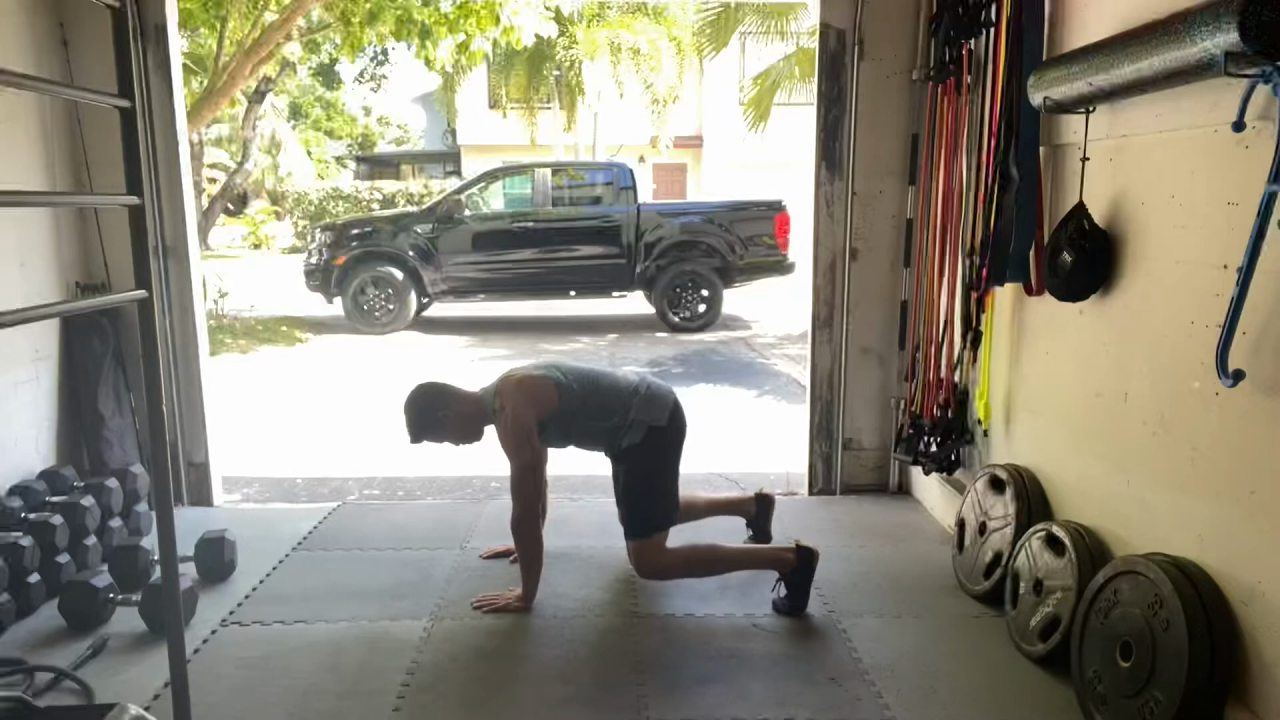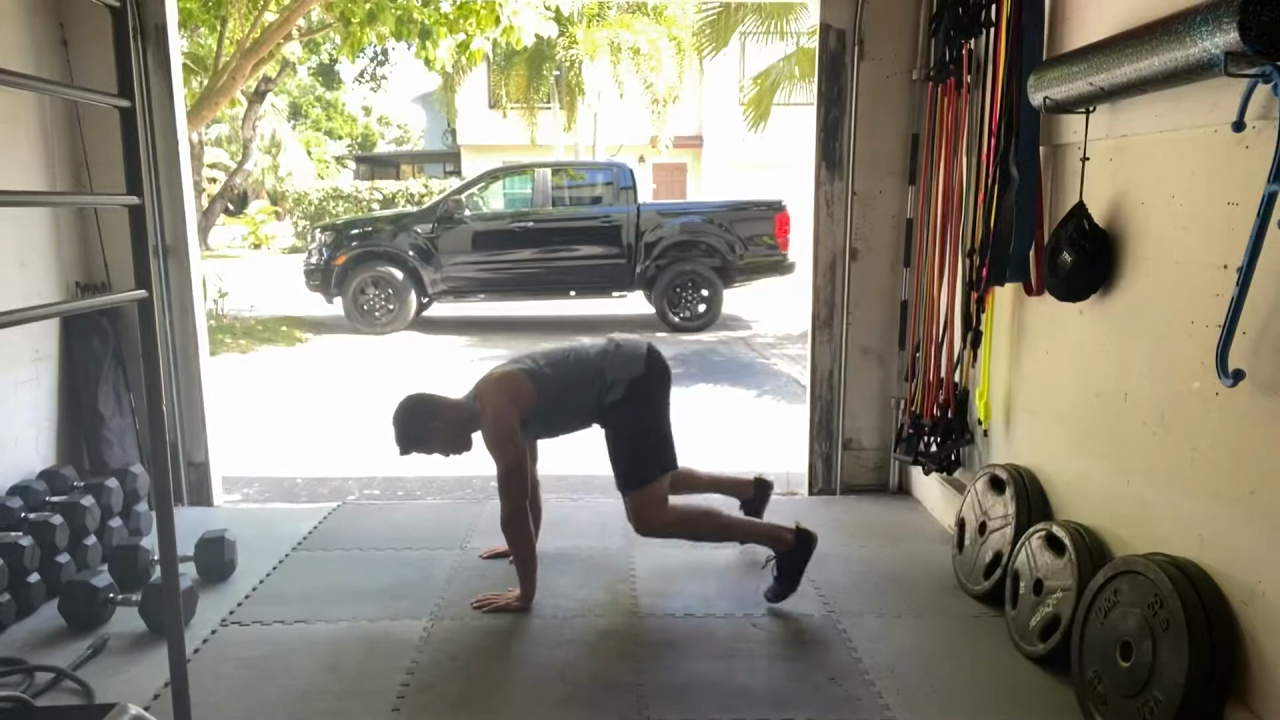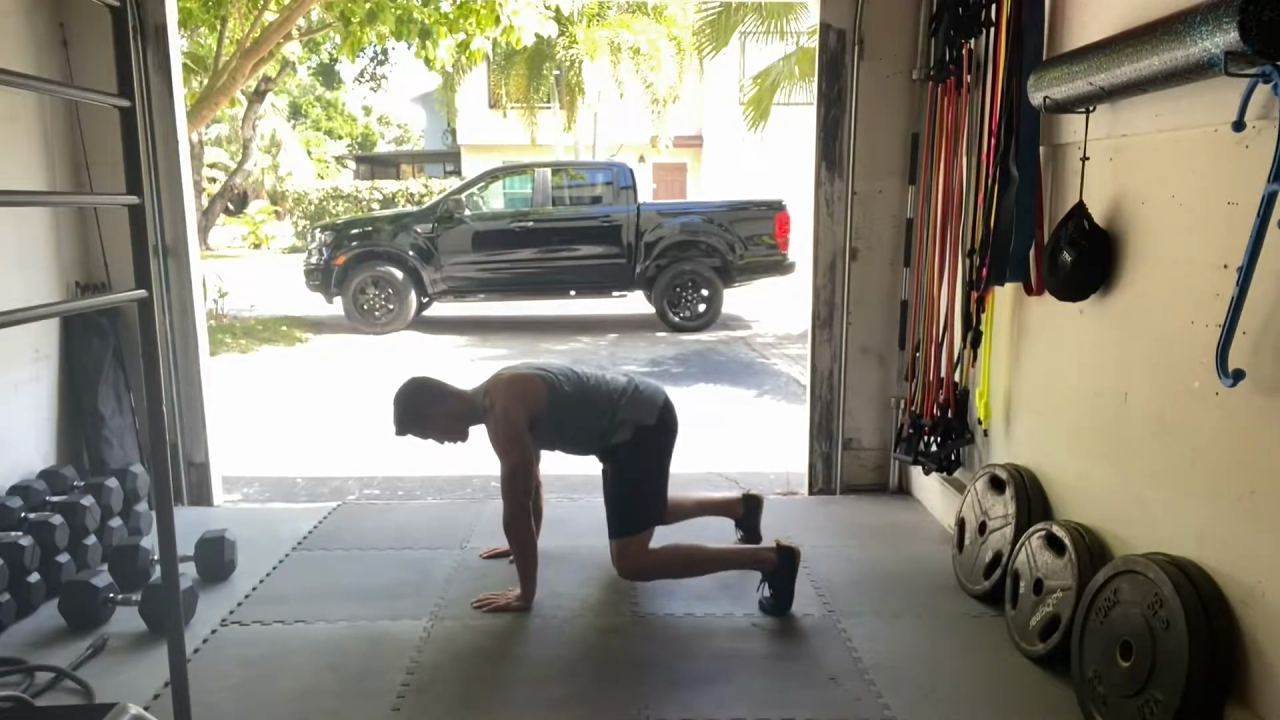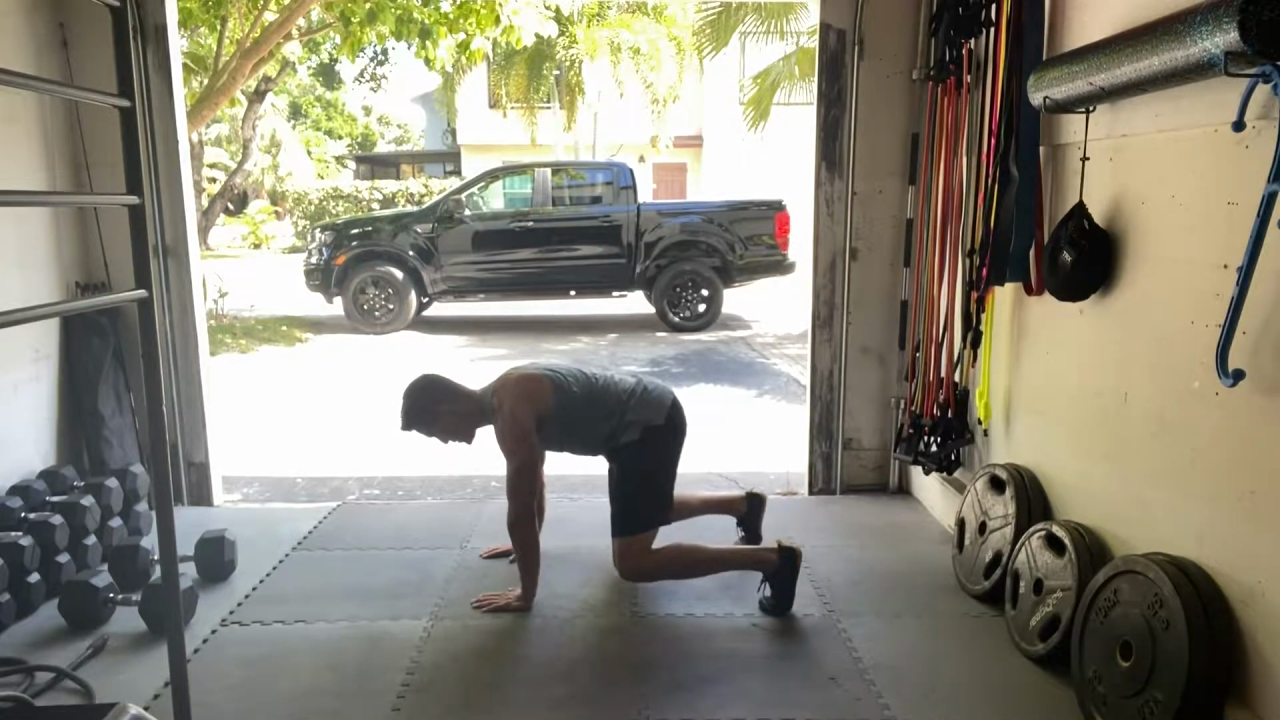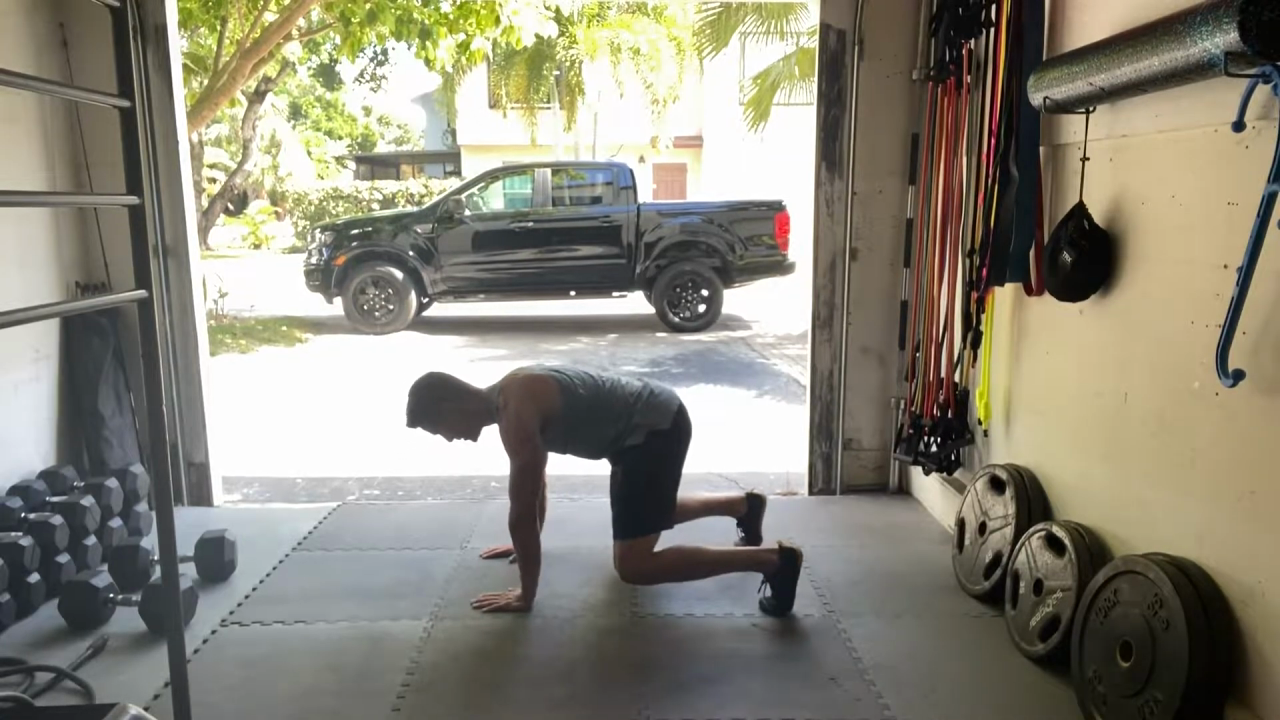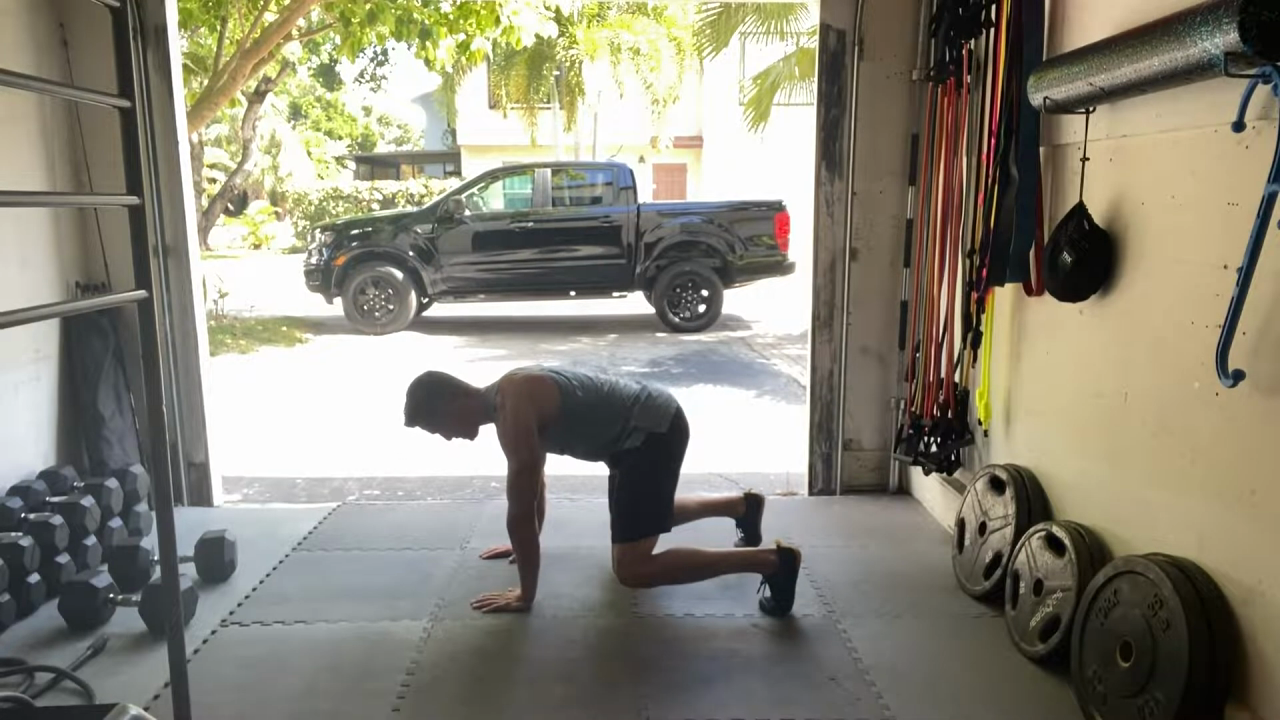
dt=0.3s
person 1, frame 1
left shoulder: (511, 414)
right shoulder: (506, 395)
left elbow: (525, 511)
right elbow: (536, 479)
left wrist: (526, 594)
right wrist: (527, 545)
left hip: (649, 424)
right hip: (646, 410)
left knee: (649, 562)
right knee: (640, 517)
left ankle: (790, 559)
right ankle: (751, 505)
person 1, frame 2
left shoulder: (494, 415)
right shoulder: (492, 398)
left elbow: (513, 508)
right elbow: (528, 479)
left wrist: (525, 593)
right wrist: (526, 541)
left hip: (632, 379)
right hip: (633, 371)
left knee: (648, 516)
right knee: (653, 481)
left ankle: (788, 540)
right ankle: (750, 492)
person 1, frame 3
left shoulder: (502, 413)
right shoulder: (497, 396)
left elbow: (516, 510)
right elbow: (530, 481)
left wrist: (526, 594)
right wrist: (527, 543)
left hip: (641, 424)
right hip: (640, 412)
left knee: (631, 562)
right knee: (643, 512)
left ankle: (772, 558)
right ankle: (740, 506)
person 1, frame 4
left shoulder: (510, 413)
right shoulder: (506, 395)
left elbow: (520, 510)
right elbow: (534, 482)
left wrist: (526, 594)
right wrist: (528, 542)
left hip: (649, 424)
right hip: (647, 413)
left knee: (632, 563)
right knee: (641, 512)
left ankle: (773, 559)
right ankle: (743, 504)
person 1, frame 5
left shoulder: (515, 413)
right shoulder: (510, 394)
left elbow: (522, 511)
right elbow: (536, 484)
left wrist: (526, 594)
right wrist: (527, 543)
left hip: (656, 428)
right hip: (651, 418)
left knee: (633, 566)
right knee: (641, 514)
left ankle: (774, 560)
right ankle: (743, 505)
person 1, frame 6
left shoulder: (512, 414)
right shoulder: (510, 394)
left elbow: (521, 510)
right elbow: (534, 482)
left wrist: (526, 594)
right wrist: (527, 543)
left hip: (653, 431)
right hip: (647, 421)
left knee: (632, 568)
right knee: (638, 517)
left ankle: (772, 560)
right ankle: (742, 505)
